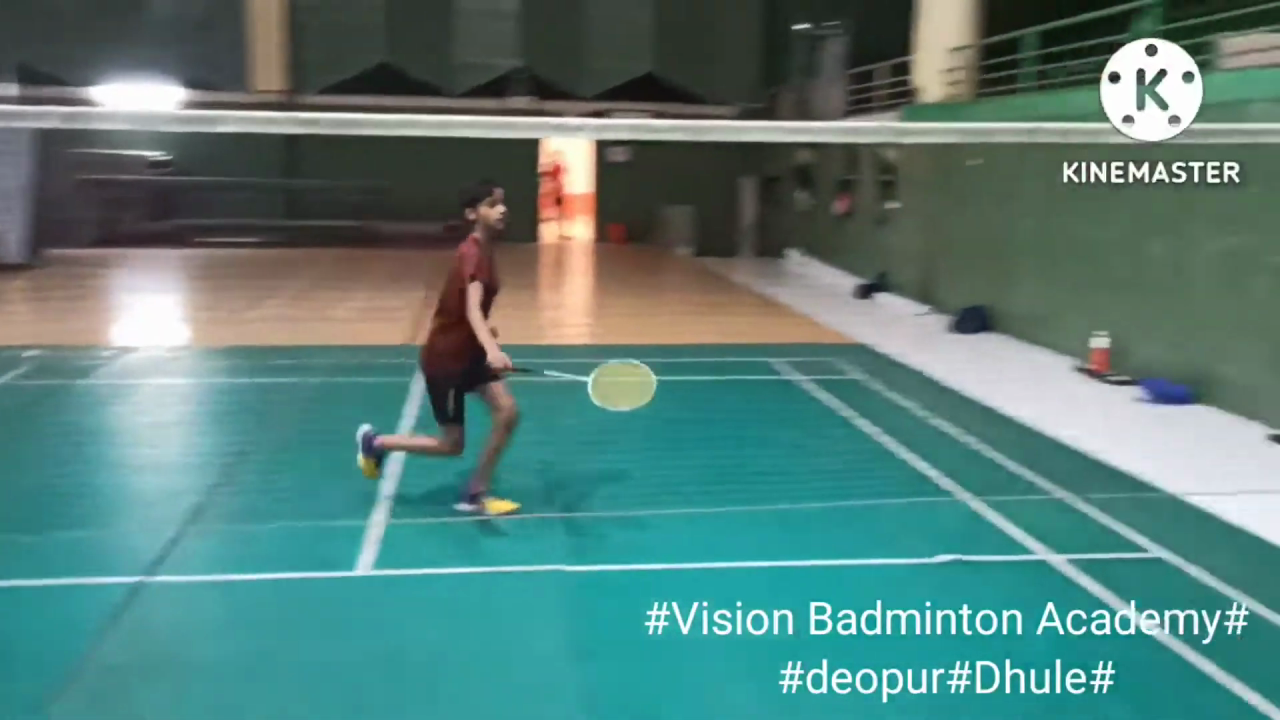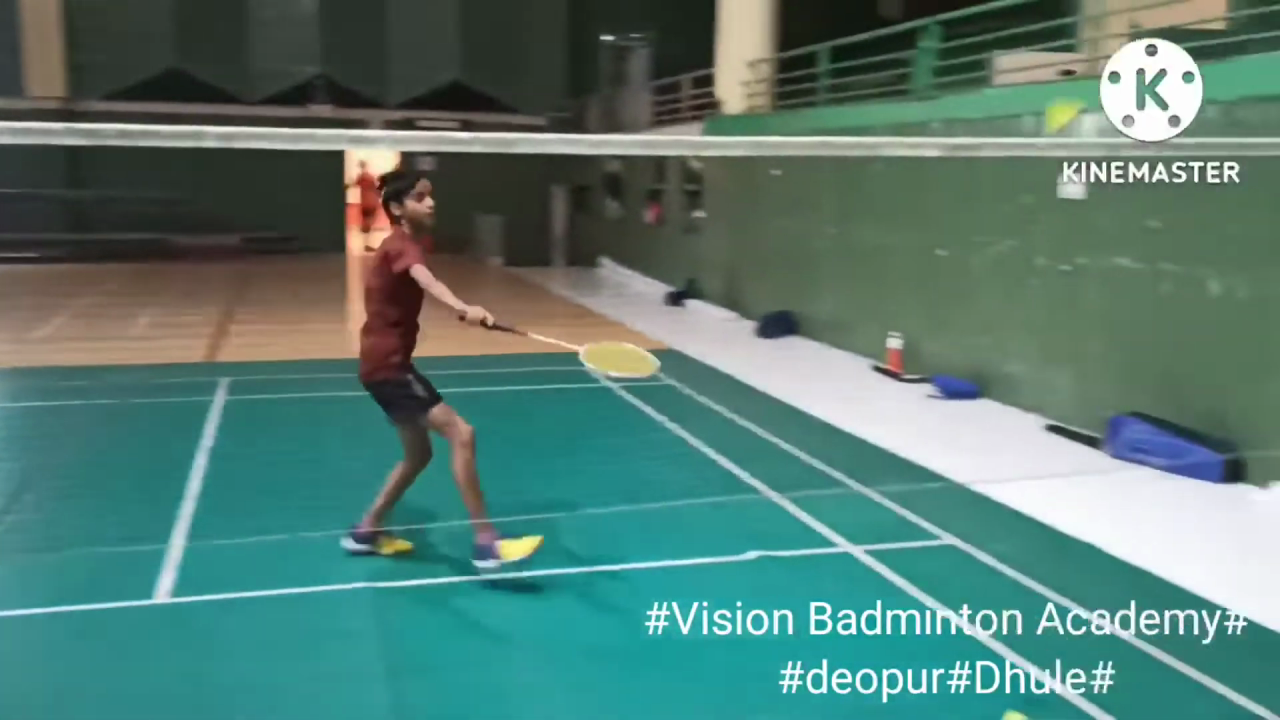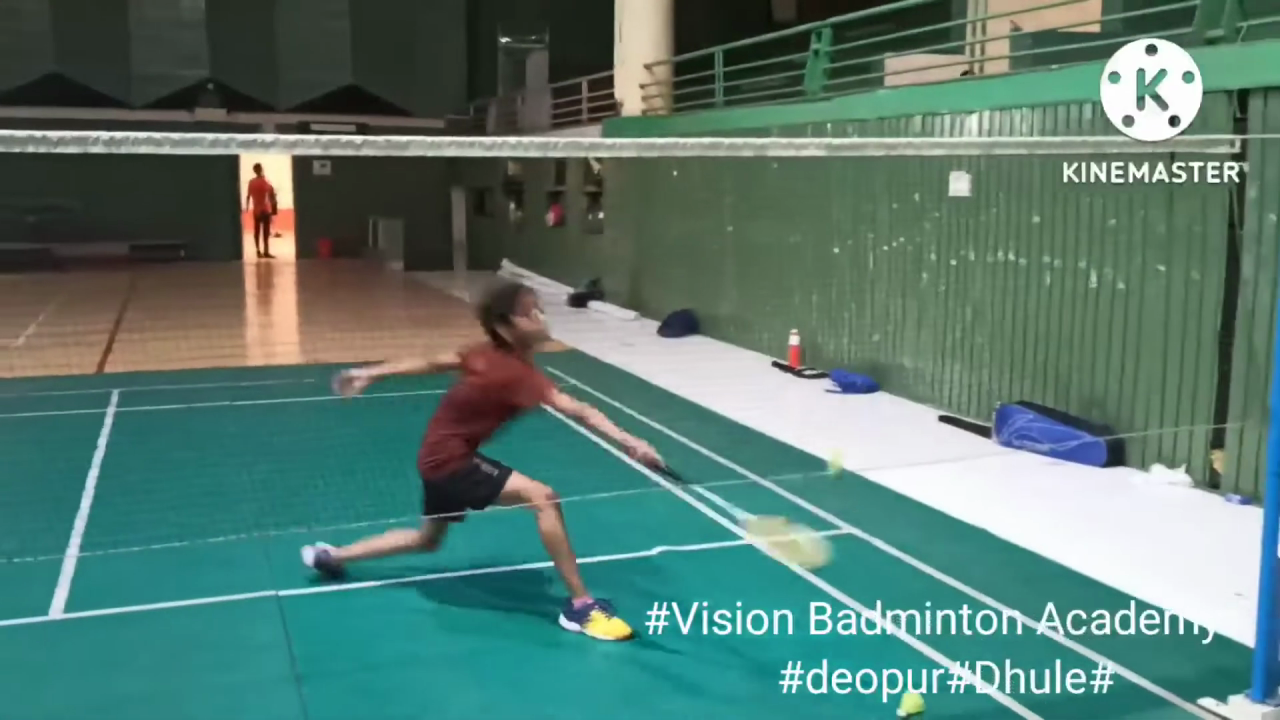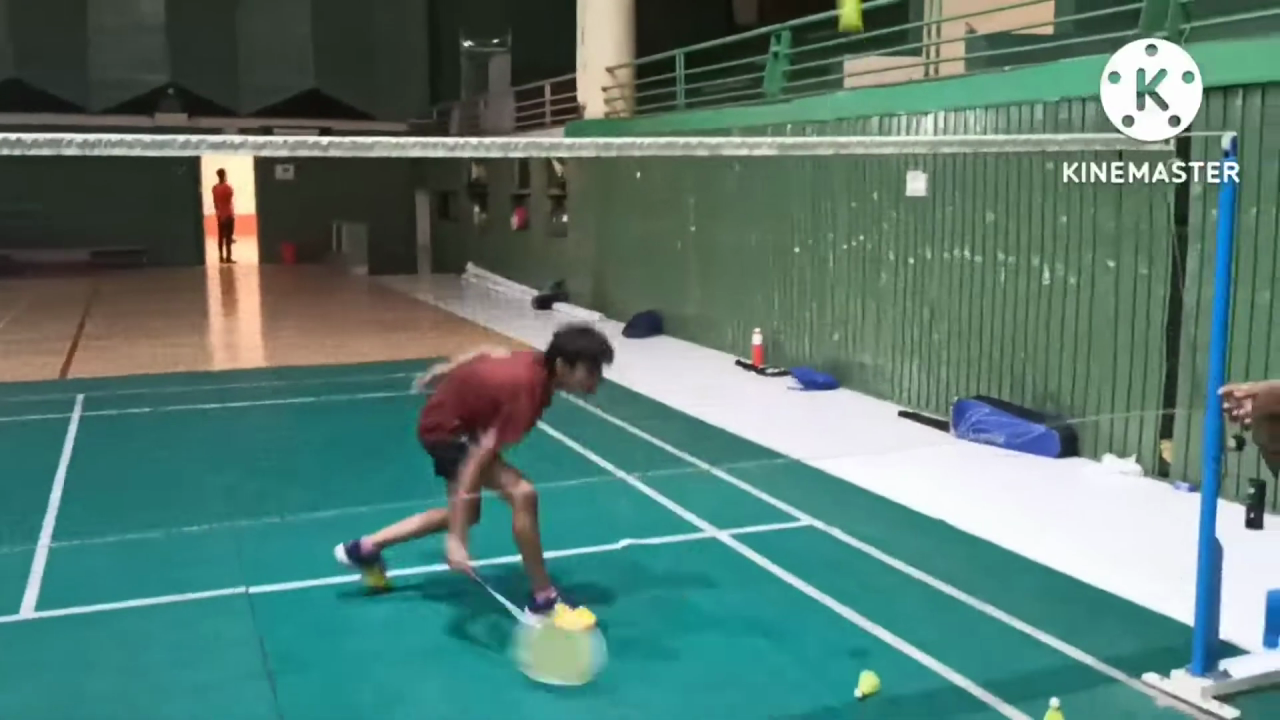
dt=0.3s
person 1, frame 1
left shoulder: (483, 251)
right shoulder: (473, 255)
right elbow: (472, 309)
left wrist: (486, 338)
right wrist: (491, 349)
left hip: (469, 347)
right hip: (445, 356)
left knee: (507, 413)
right knee: (451, 445)
left ankle: (476, 493)
right ankle: (375, 442)
person 1, frame 2
left shoulder: (398, 246)
right shoulder: (400, 246)
right elbow: (426, 281)
right wrist: (466, 310)
left hip: (383, 362)
right hip: (387, 365)
left knee: (419, 454)
right knee: (462, 435)
left ankle: (366, 532)
right ankle: (486, 541)
person 1, frame 3
left shoulder: (490, 354)
right shoulder: (515, 370)
left elbow: (430, 362)
right elbow: (575, 410)
left wrist: (368, 374)
right wrist: (631, 443)
left hip: (439, 454)
right hip: (450, 457)
left knee: (428, 540)
right knee: (544, 498)
left ankle: (329, 556)
right ankle: (580, 606)
person 1, frame 4
left shoulder: (536, 365)
right shoulder: (527, 397)
left elbow: (484, 354)
right elbow: (475, 465)
left wrist: (438, 374)
right wrist: (455, 539)
left hip: (450, 418)
right hip: (444, 430)
left knee: (464, 514)
right knee: (522, 494)
left ankle: (365, 549)
right ankle: (544, 600)
